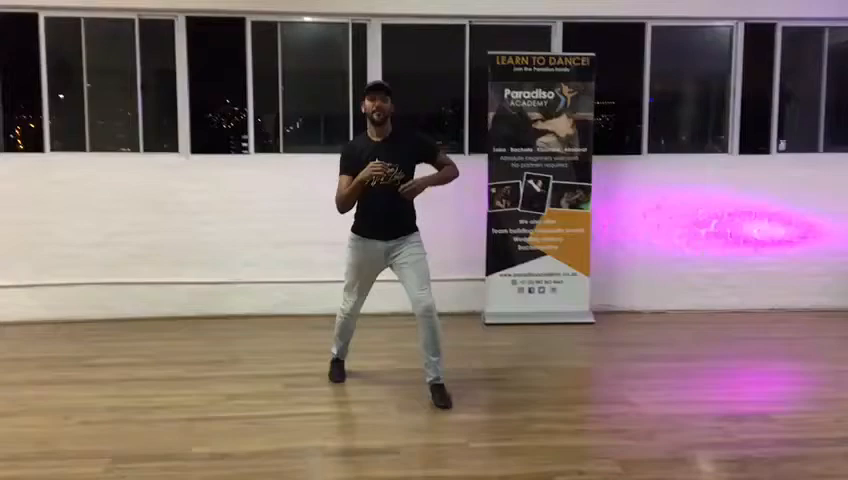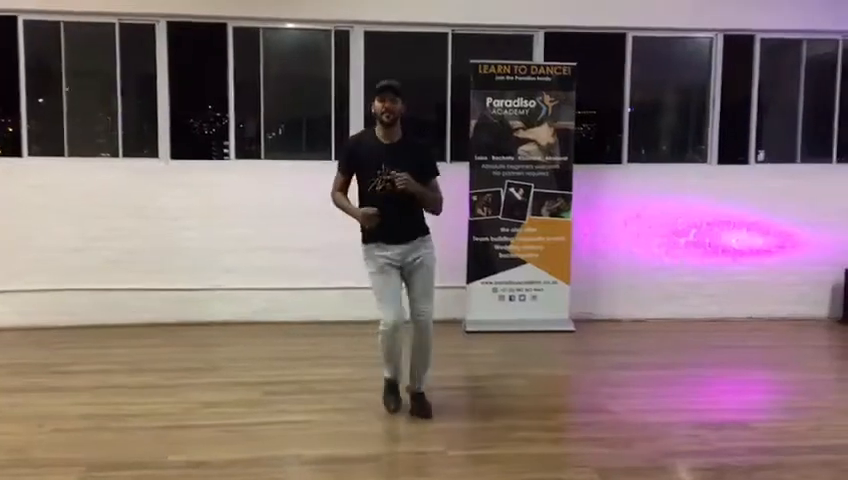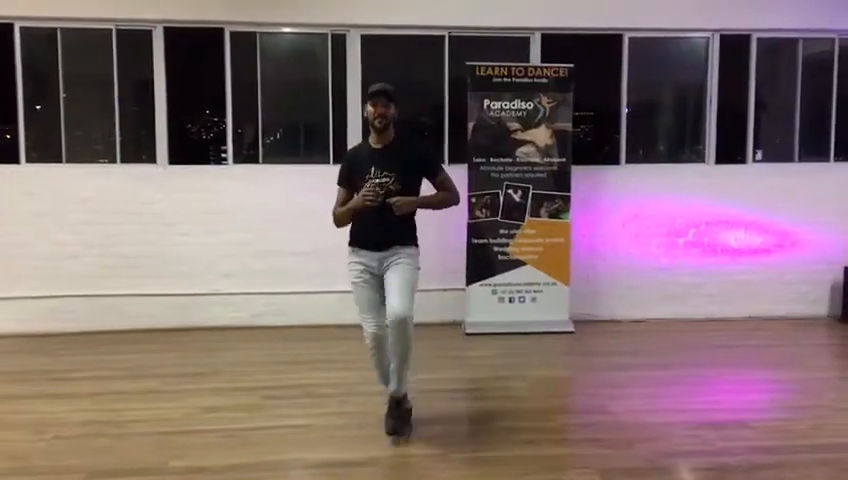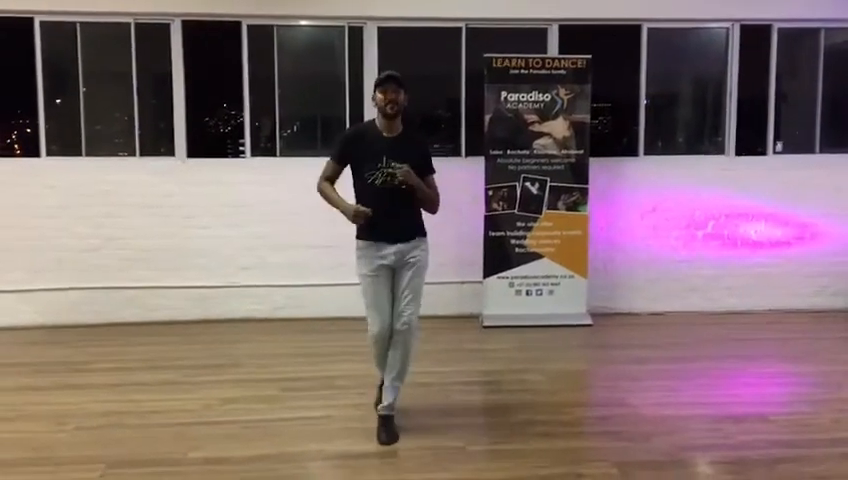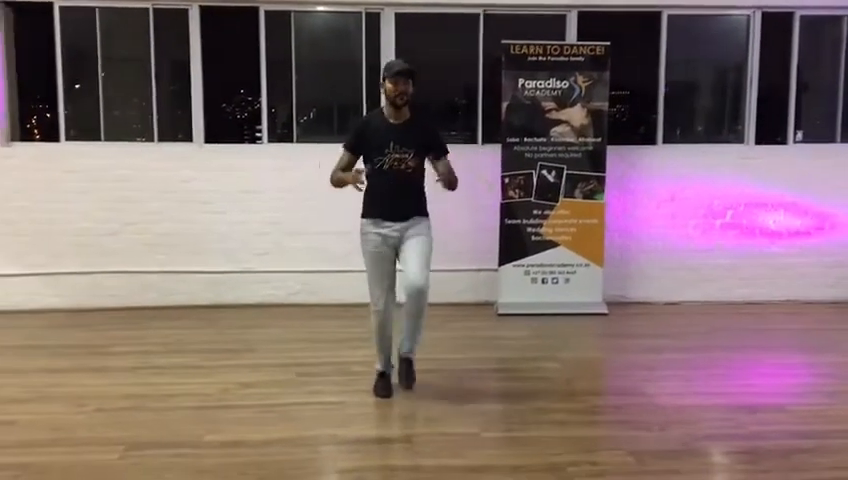
dt=0.4s
person 1, frame 1
left shoulder: (411, 141)
right shoulder: (353, 150)
left elbow: (452, 169)
right elbow: (342, 205)
left wrist: (425, 181)
right wrist: (362, 178)
left hip: (406, 239)
right hip: (365, 240)
left knee: (425, 307)
right knee: (351, 304)
left ankle: (435, 379)
right ankle: (337, 357)
person 1, frame 2
left shoulder: (418, 151)
right shoulder: (357, 146)
left elbow: (437, 205)
right elbow: (337, 193)
left wrist: (415, 188)
right wrist: (356, 213)
left hip: (419, 246)
right hip: (379, 248)
left knee: (423, 320)
right knee: (392, 320)
left ankle: (416, 388)
right ankle: (391, 377)
person 1, frame 3
left shoulder: (414, 153)
right shoulder: (353, 157)
left elbow: (453, 195)
right elbow: (338, 217)
left wrist: (416, 202)
right wrist: (356, 203)
left hip: (401, 251)
right hip: (361, 256)
left knee: (398, 316)
right knee: (373, 332)
left ankle: (397, 395)
right ankle: (400, 399)
person 1, frame 4
left shoulder: (417, 145)
right shoulder: (356, 137)
left elbow: (434, 204)
right elbow: (323, 182)
left wrist: (415, 182)
right wrist: (345, 207)
left hip: (413, 247)
right hip: (371, 246)
left knee: (405, 325)
right knee: (379, 326)
left ankle: (387, 409)
right ankle: (384, 377)
person 1, frame 5
left shoulder: (425, 129)
right shoulder: (366, 126)
left elbow: (451, 182)
right elbow: (336, 176)
left wrist: (447, 176)
right wrist: (347, 176)
left hip: (415, 223)
right hip: (375, 225)
left knee: (417, 285)
right knee: (380, 302)
left ankle: (407, 354)
right ankle: (383, 369)
